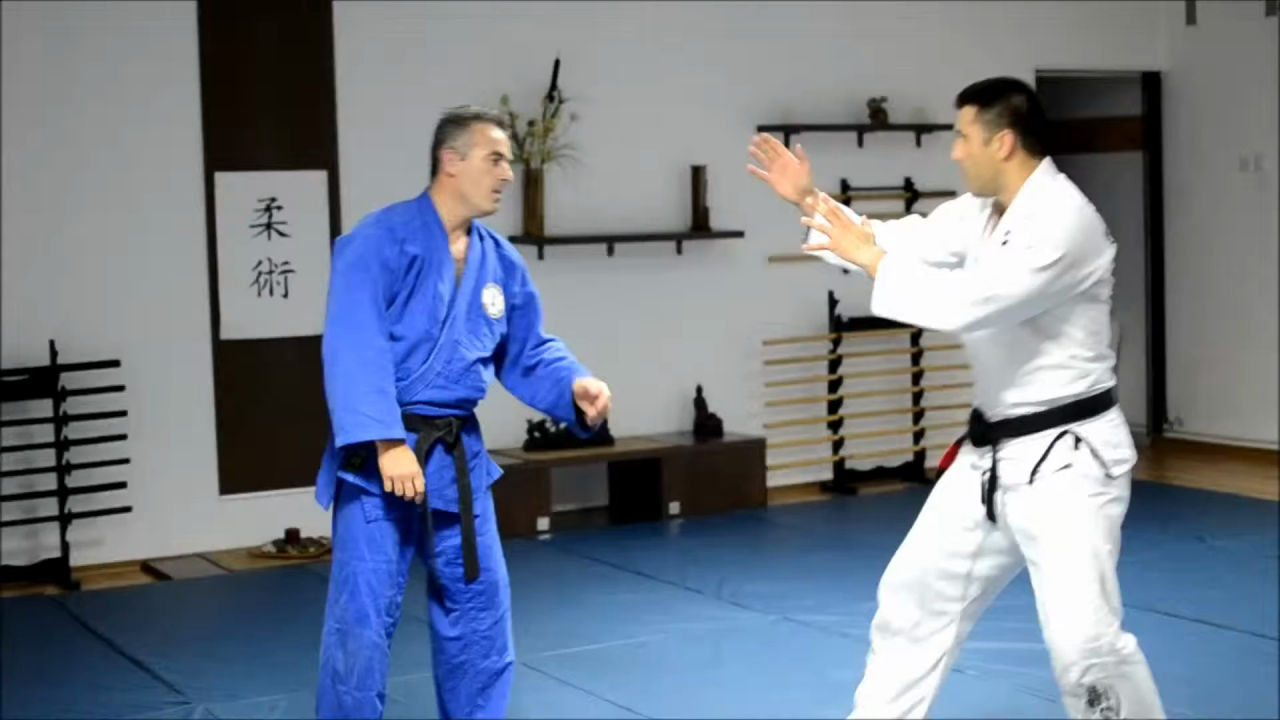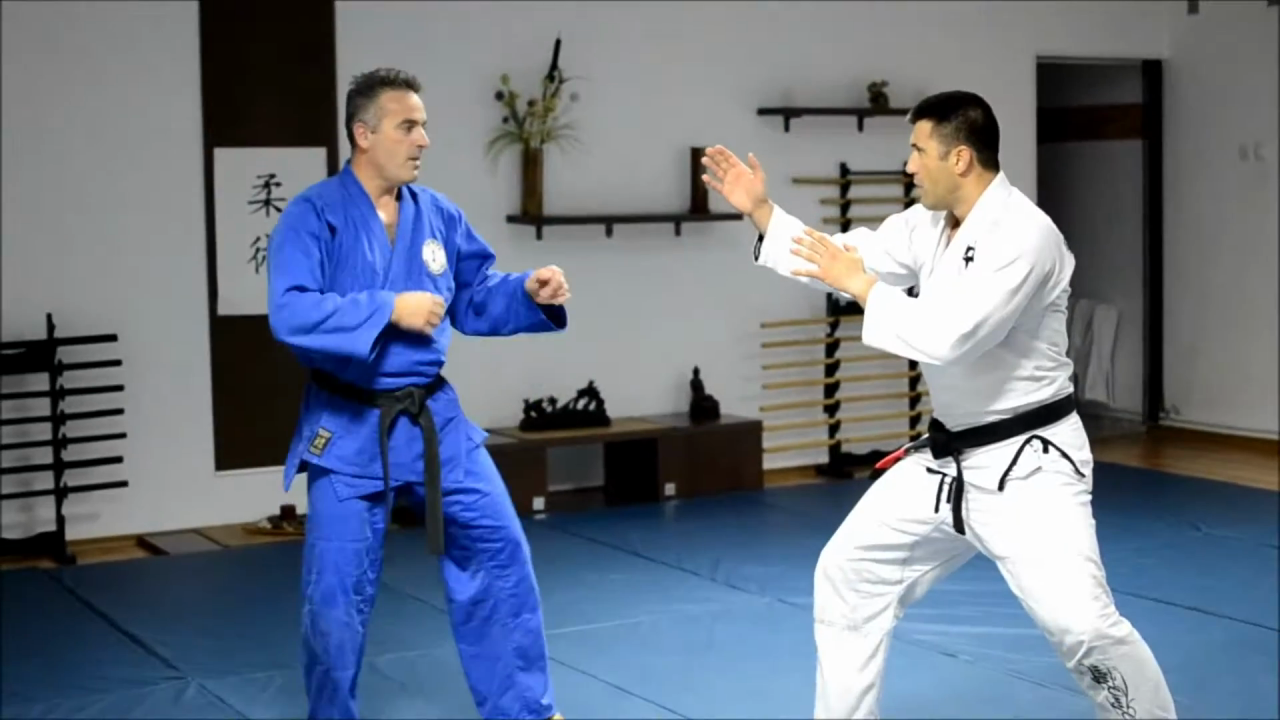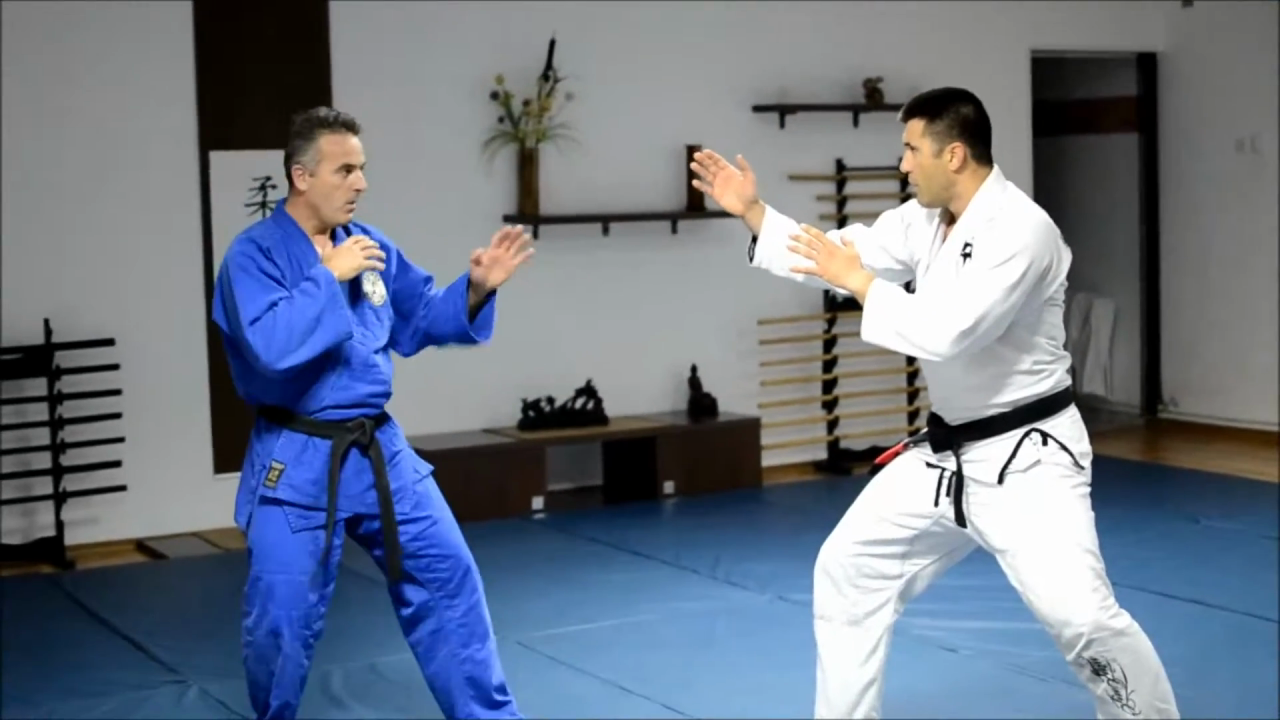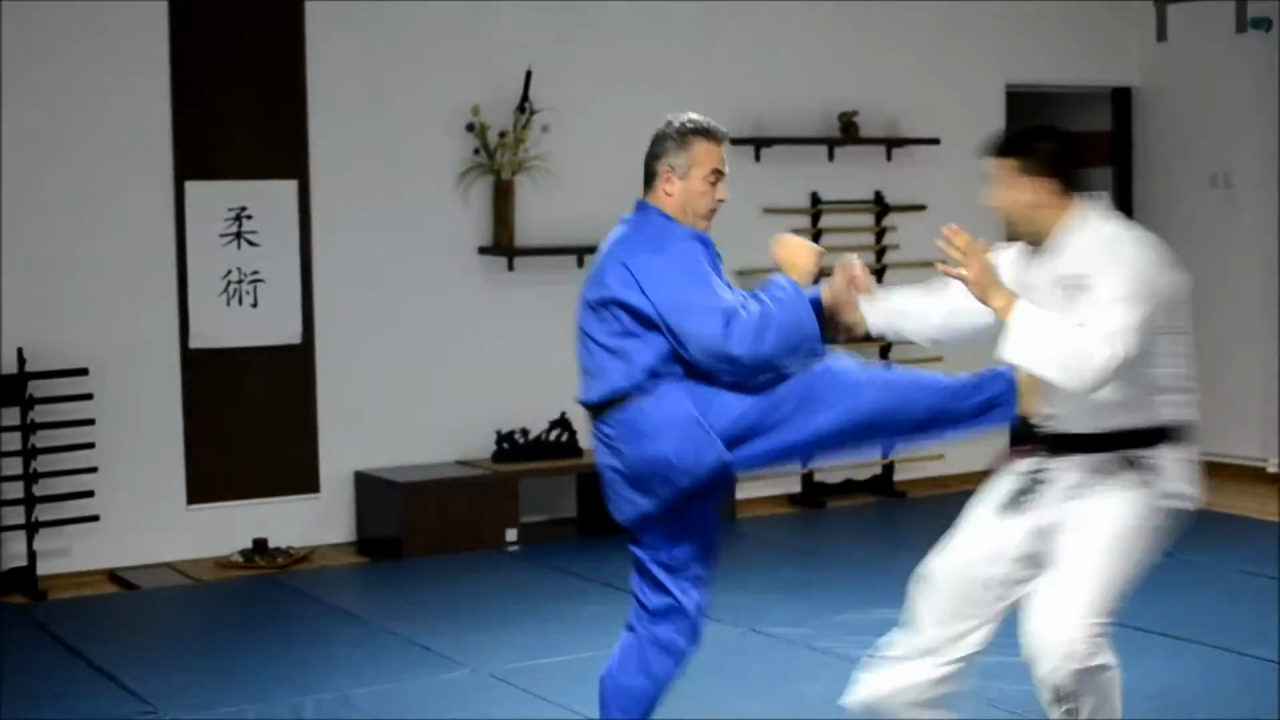
dt=1s
person 1, frame 1
left shoulder: (1064, 221)
right shoulder: (983, 211)
left elbow: (965, 304)
right elbow: (906, 243)
left wrist: (869, 256)
right wrist: (810, 200)
left hip: (1067, 456)
right hip: (996, 451)
left knee: (1084, 639)
right knee: (916, 591)
person 1, frame 2
left shoulder: (1023, 234)
right shoulder: (930, 223)
left elbow: (950, 336)
right elbow: (839, 257)
left wrist: (861, 286)
right wrist: (760, 211)
left hip: (1027, 461)
right hip: (946, 457)
left knee: (1081, 622)
right knee: (849, 573)
person 1, frame 3
left shoulder: (1020, 229)
right shoulder: (925, 218)
left elbow: (947, 333)
right elbow: (837, 254)
left wrist: (859, 281)
right wrist: (753, 212)
left hip: (1026, 456)
right hip: (945, 451)
left knee: (1081, 613)
right knee: (849, 569)
person 1, frame 4
left shoulder: (1128, 257)
right shoulder: (1032, 254)
left elbow: (1091, 361)
right elbow: (952, 312)
left wrist: (1001, 299)
right wrist: (870, 306)
left hip: (1133, 474)
right hip: (1054, 466)
left knee: (1059, 636)
right knee: (956, 581)
person 2, frame 1
left shoulder: (501, 262)
right shoulder: (381, 239)
left elbow: (527, 354)
right elbow: (352, 348)
left wrist: (576, 385)
right wrist: (386, 442)
left hip: (458, 450)
right hip: (382, 452)
left knee: (477, 599)
right knee: (363, 614)
person 2, frame 2
left shoulder: (437, 214)
right shoulder: (313, 215)
left elbow: (478, 296)
right elbow: (291, 312)
left wrist: (532, 292)
right wrist: (389, 309)
left hip: (431, 416)
right hip: (351, 423)
left knee: (495, 546)
right knee: (336, 583)
person 2, frame 3
left shoulder: (370, 244)
right shoulder: (255, 254)
left elbow: (419, 322)
right elbow: (274, 346)
left wrist: (476, 286)
right wrist: (329, 275)
left hip: (378, 448)
right hip: (297, 461)
left knee: (446, 574)
right knee: (284, 615)
person 2, frame 4
left shoulder: (649, 245)
right shoulder: (659, 247)
left elbow: (726, 323)
right elbow: (736, 342)
left wrist: (819, 306)
right wrist: (792, 283)
left hip: (639, 450)
right hip: (671, 428)
left knee: (666, 613)
right knee: (831, 387)
right ankle: (1014, 394)
